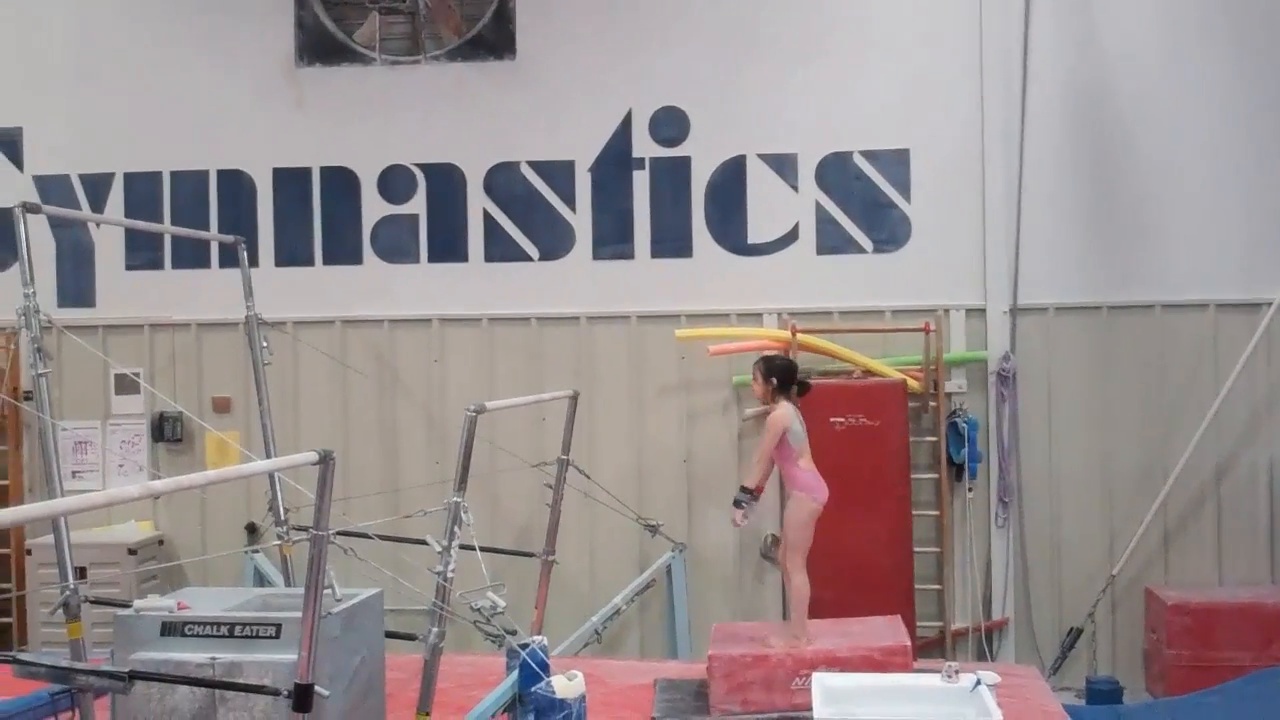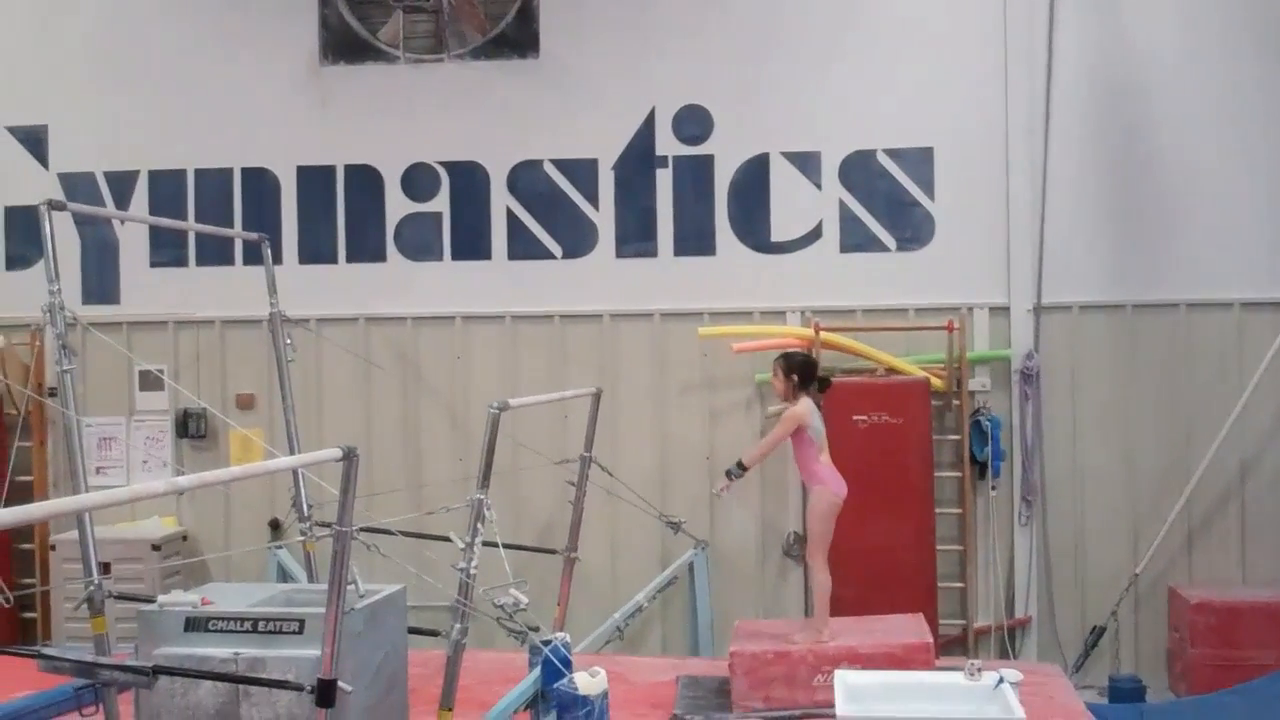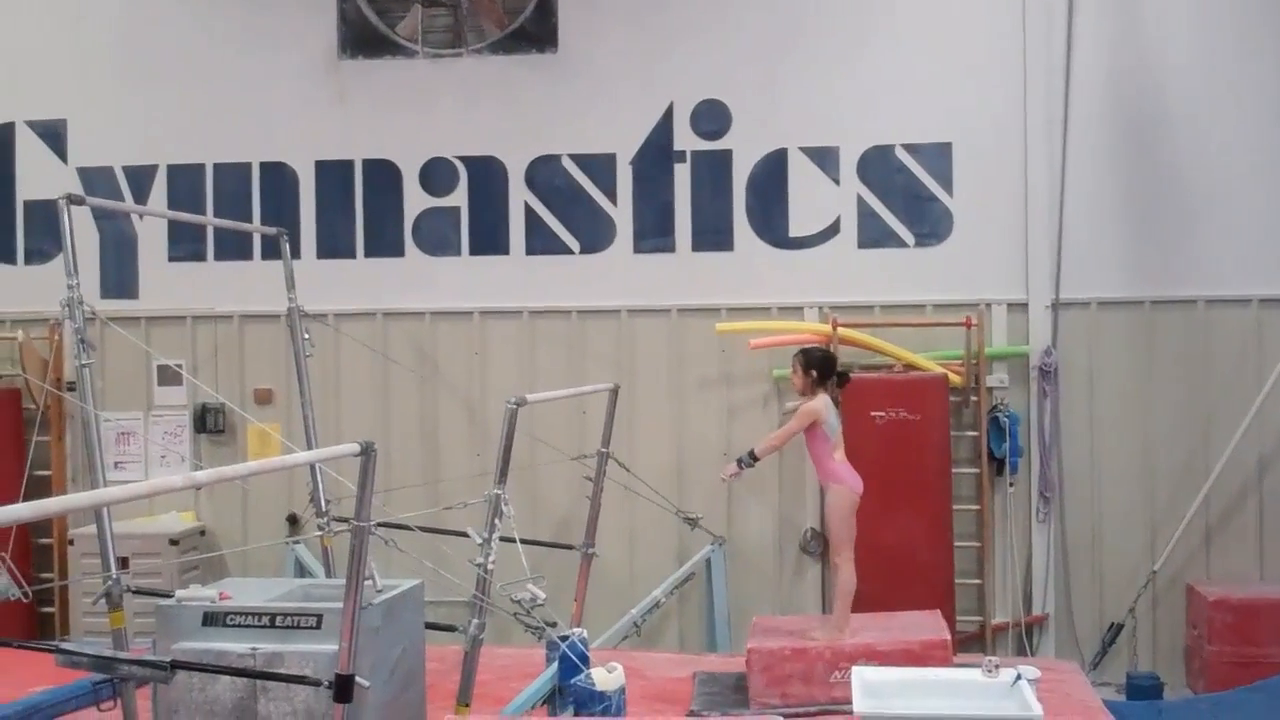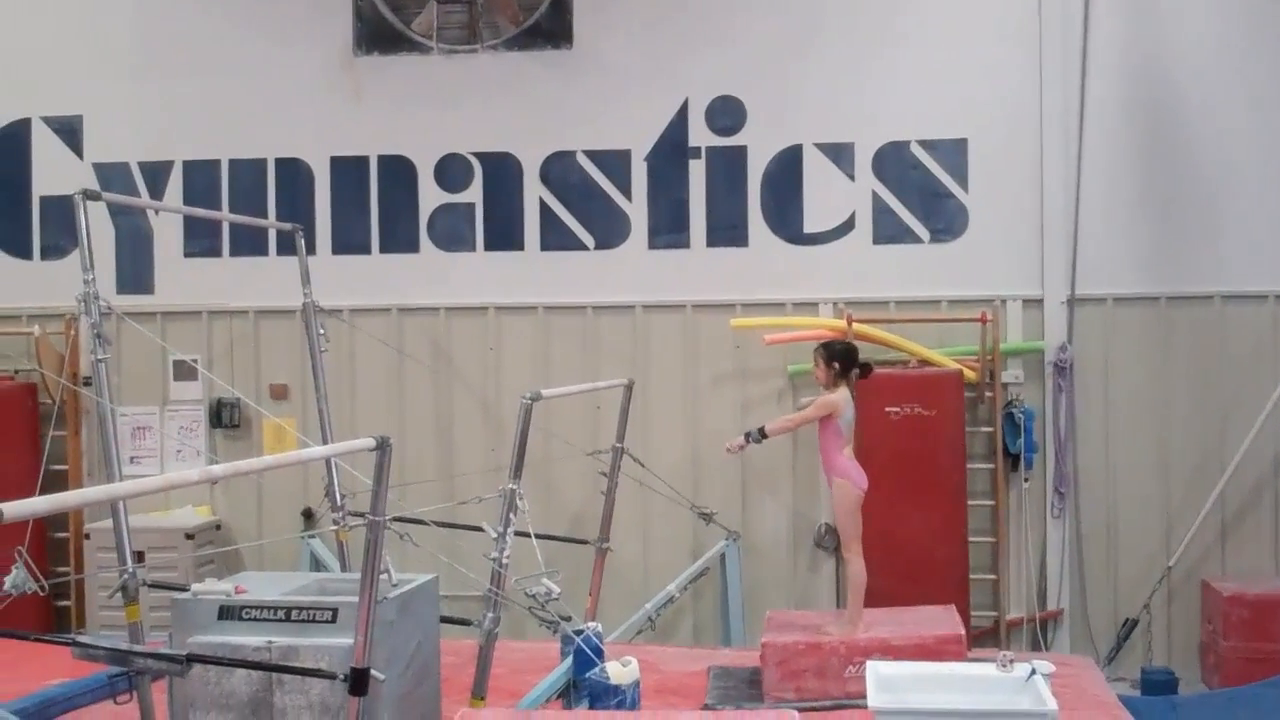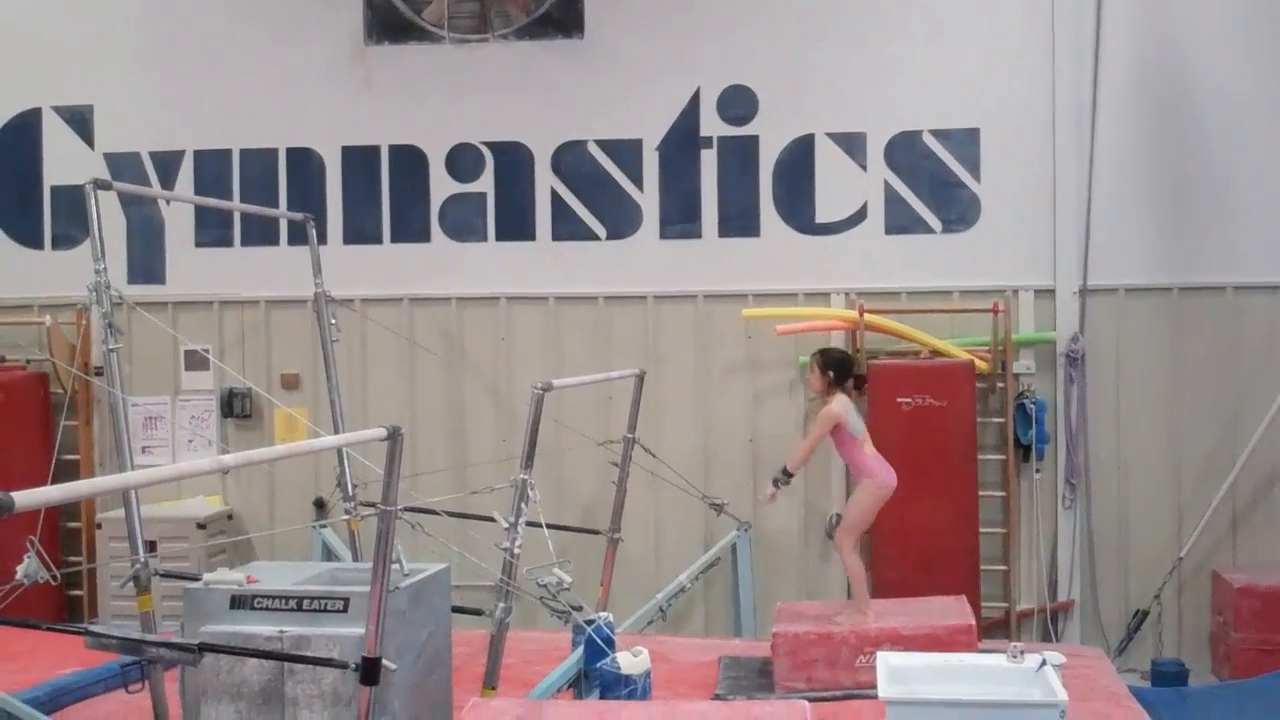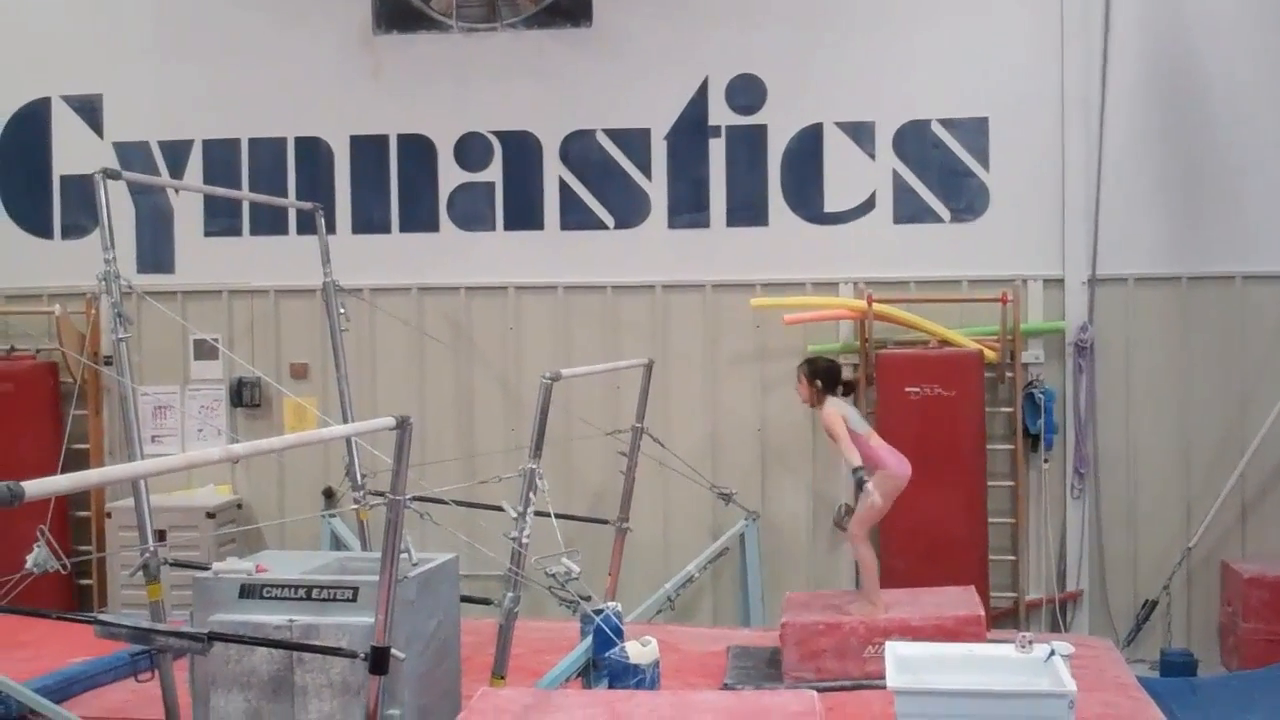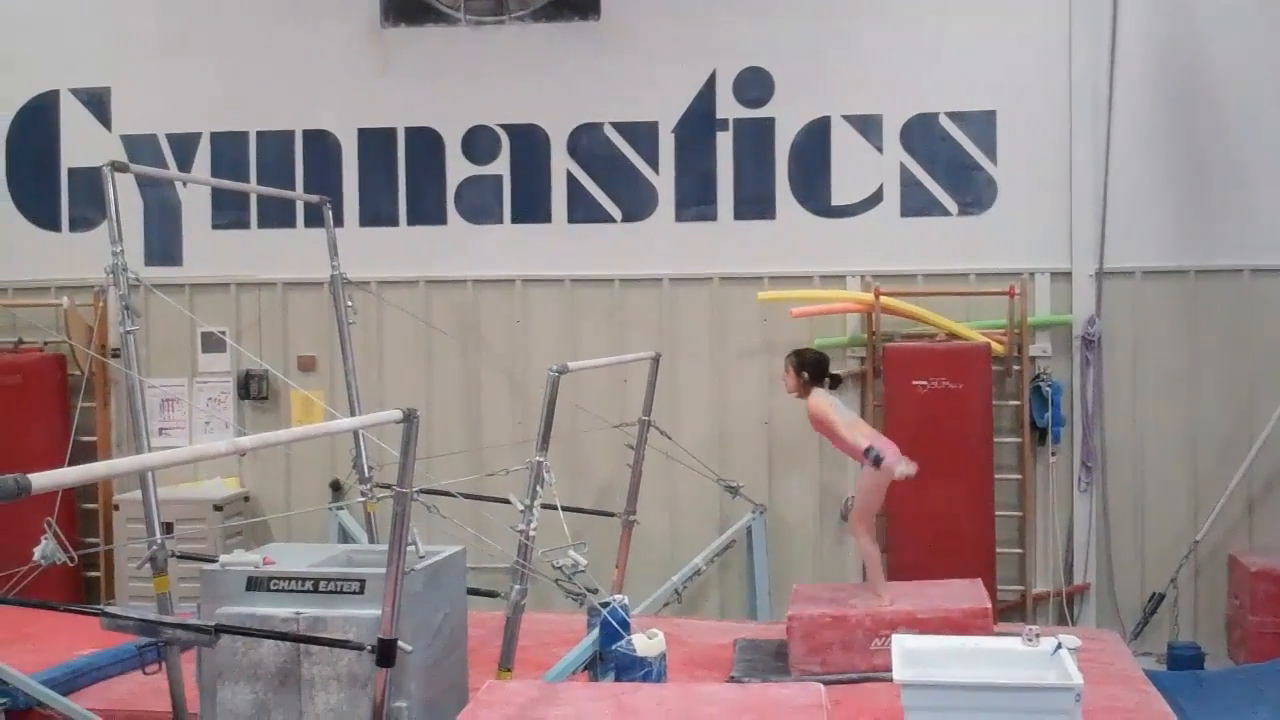
dt=0.4s
person 1, frame 1
left shoulder: (778, 416)
right shoulder: (785, 411)
left elbow: (760, 462)
right elbow: (768, 462)
left wrist: (741, 501)
right wrist: (752, 498)
left hip: (804, 492)
right hip: (804, 490)
left knee: (794, 565)
right knee: (787, 561)
left ankle: (797, 634)
right ankle: (797, 628)
person 1, frame 2
left shoulder: (797, 411)
right shoulder: (804, 407)
left elbow: (764, 448)
right elbow: (768, 447)
left wrist: (731, 474)
right wrist: (736, 473)
left hip: (824, 487)
right hip: (823, 486)
left knee: (816, 559)
right knee: (816, 559)
left ankle: (818, 628)
right ankle: (818, 625)
person 1, frame 3
left shoulder: (814, 407)
right shoulder: (821, 402)
left elbow: (777, 440)
right elbow: (781, 438)
left wrist: (741, 462)
right wrist: (745, 462)
left hip: (840, 484)
right hip: (838, 483)
left knee: (842, 557)
right knee: (837, 557)
left ankle: (839, 627)
right ankle: (837, 623)
person 1, frame 4
left shoulder: (834, 399)
right shoulder: (841, 396)
left elbow: (790, 423)
right elbow: (797, 420)
left wrist: (748, 437)
right wrist: (751, 437)
left hip: (845, 480)
right hip: (845, 478)
left knee: (852, 552)
right knee: (850, 552)
left ankle: (854, 623)
right ankle: (852, 618)
person 1, frame 5
left shoulder: (832, 409)
right shoulder: (839, 403)
left elbow: (805, 451)
right elbow: (810, 448)
left wrist: (777, 481)
right wrist: (784, 479)
left hip: (875, 479)
right hip: (874, 477)
left knee: (843, 541)
right knee: (847, 541)
left ankle: (862, 612)
right ankle: (861, 607)
person 1, frame 6
left shoulder: (828, 412)
right shoulder: (835, 405)
left elbow: (848, 448)
left wrist: (863, 482)
left hip: (889, 470)
right hip: (891, 466)
left knee: (856, 532)
right knee: (859, 531)
left ankle: (873, 603)
right ankle: (870, 597)
person 1, frame 7
left shoulder: (815, 403)
right shoulder: (823, 397)
left elbow: (847, 435)
left wrist: (878, 460)
left hip: (881, 460)
right hip: (883, 456)
left knee: (859, 525)
right knee: (862, 525)
left ankle: (880, 594)
right ankle: (879, 590)
